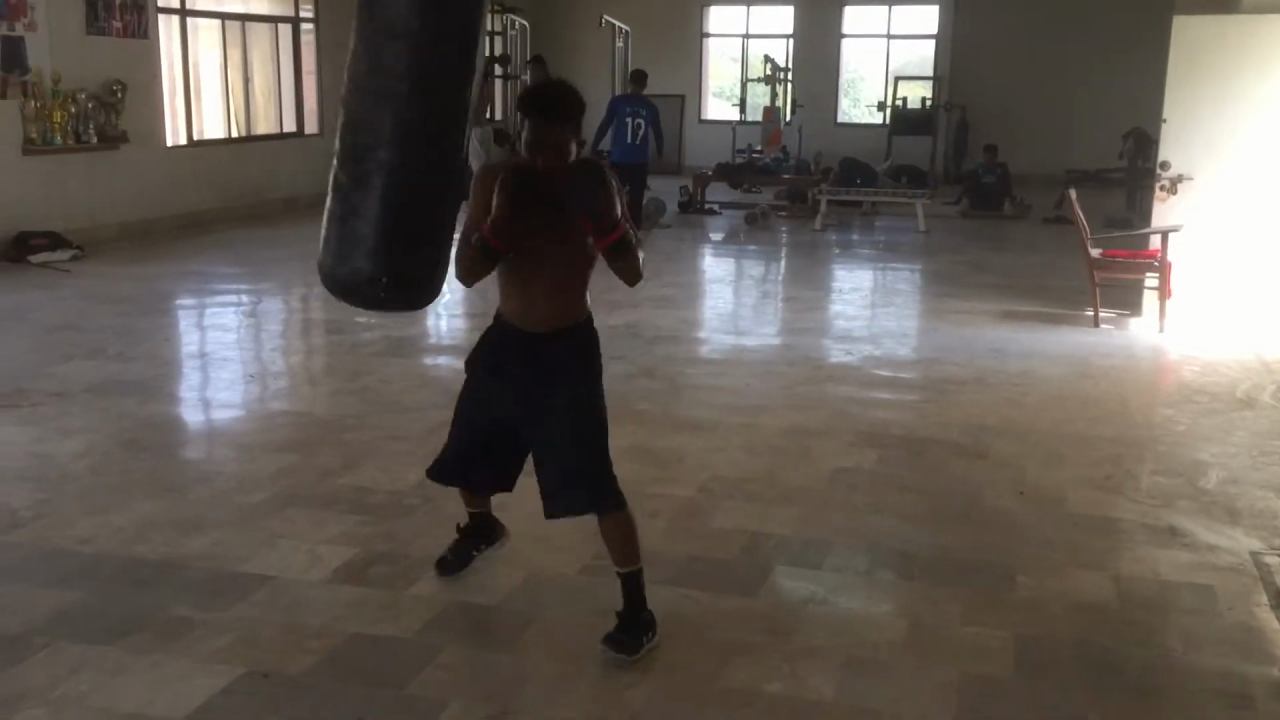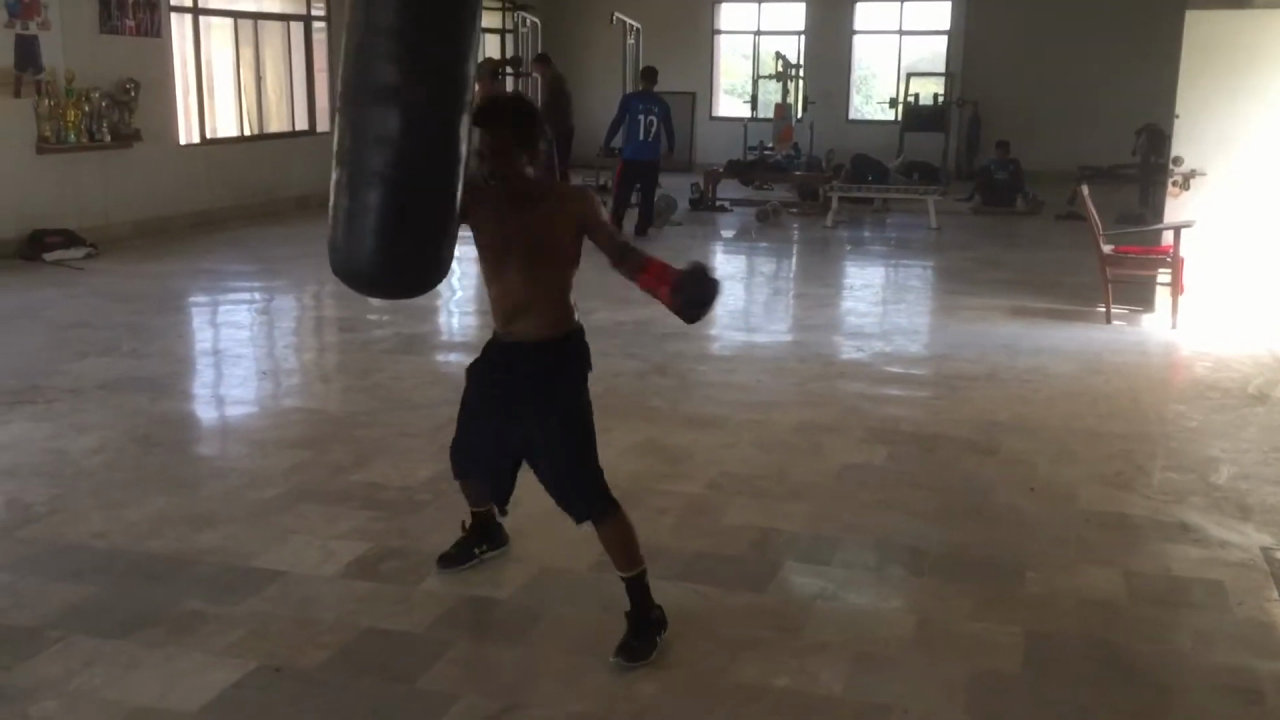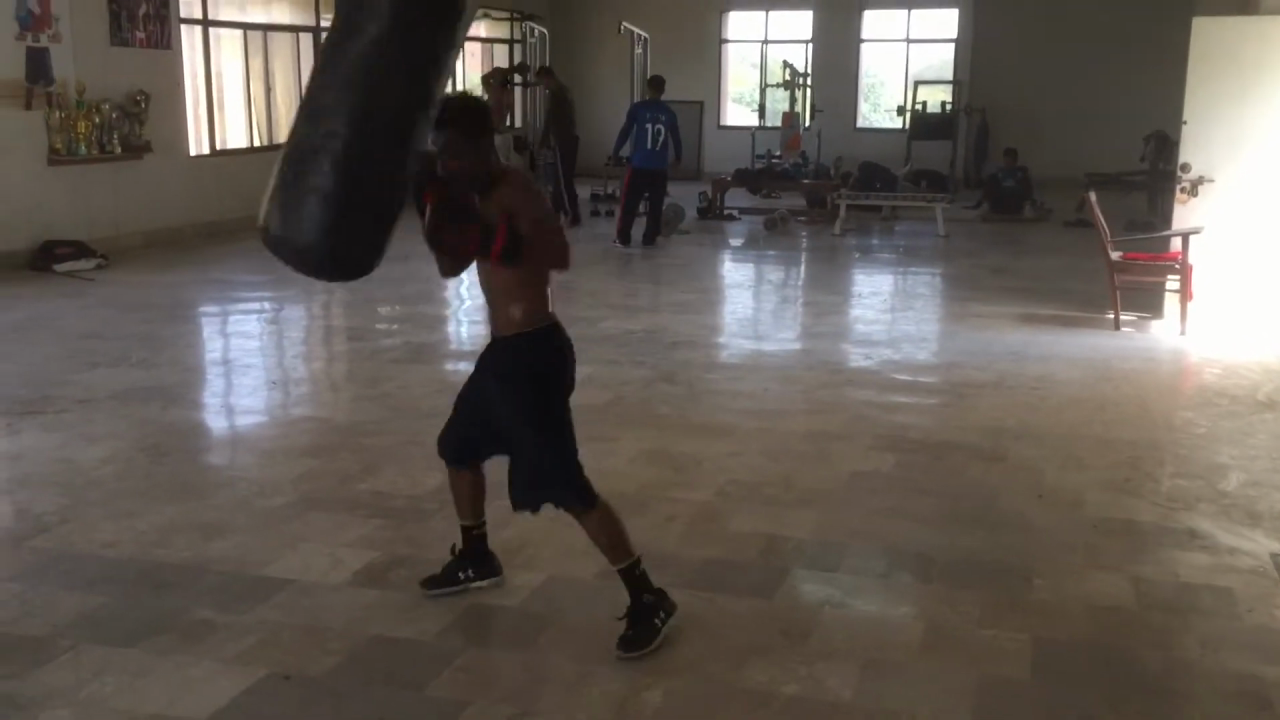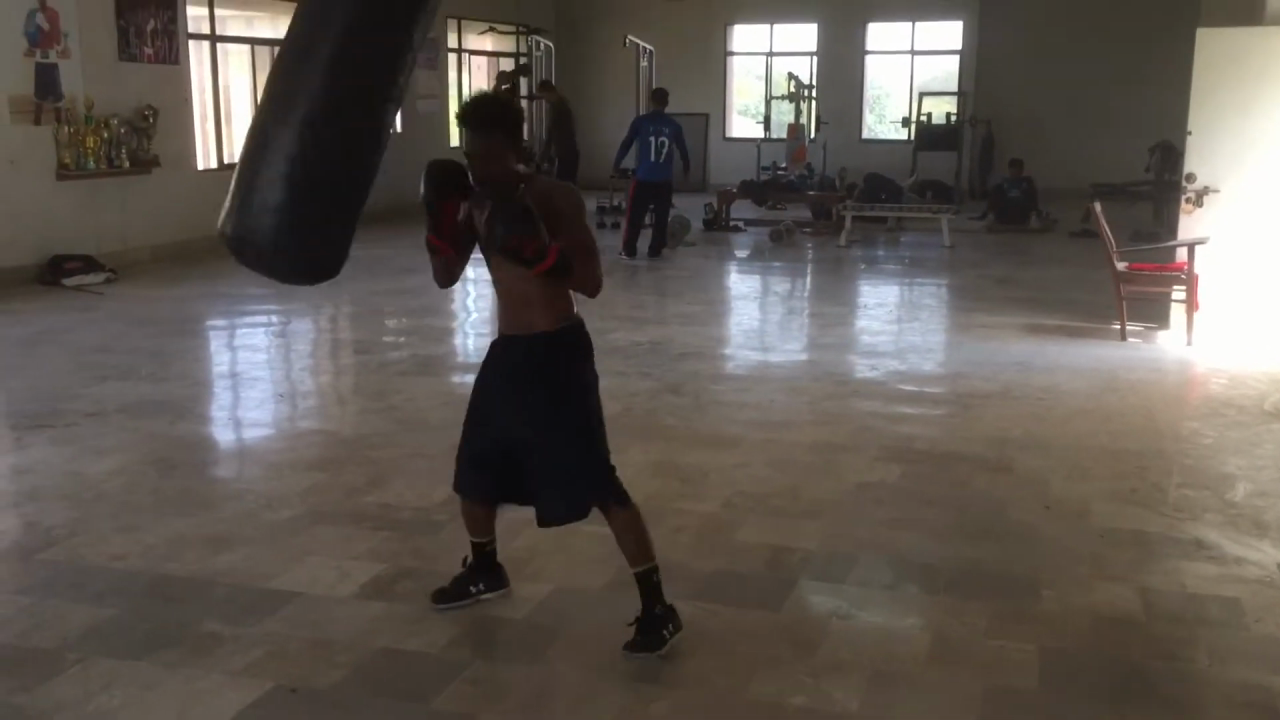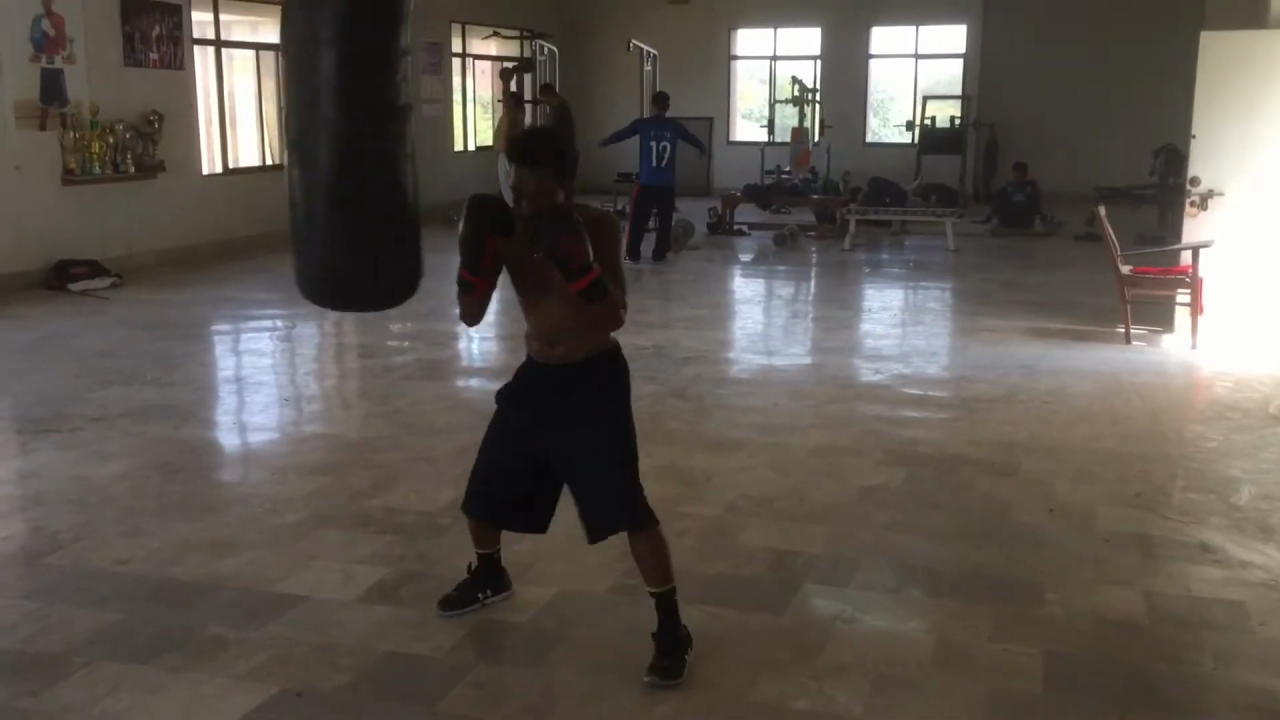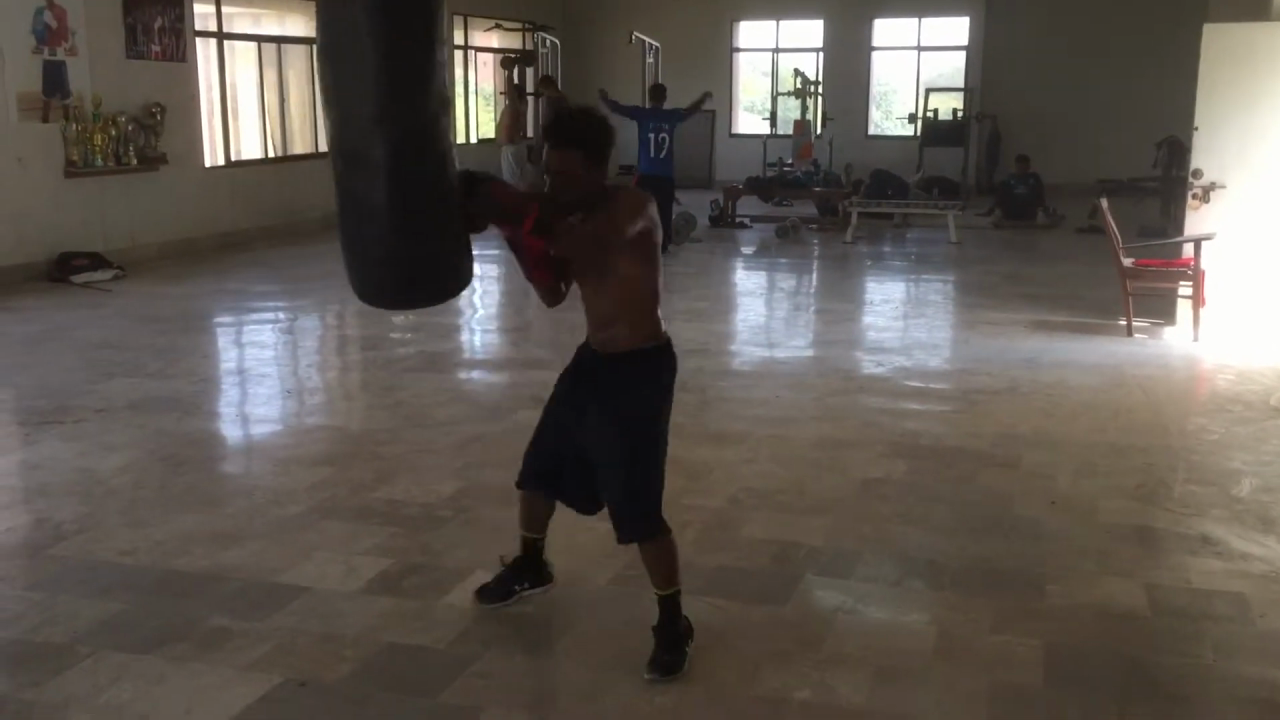
dt=0.2s
person 1, frame 1
left shoulder: (593, 186)
right shoulder: (497, 180)
left elbow: (632, 274)
right elbow: (469, 274)
left wrist: (608, 223)
right wrist: (504, 217)
left hip: (571, 350)
right hip: (506, 344)
left knee: (593, 486)
right knee: (463, 459)
left ankle: (637, 610)
right ankle: (481, 527)
person 1, frame 2
left shoulder: (570, 203)
right shoulder: (476, 195)
left elbow: (624, 255)
left wrist: (674, 286)
left hip: (555, 357)
right hip: (502, 353)
left knee: (584, 492)
right knee: (473, 457)
left ankle: (645, 610)
right ankle: (485, 529)
person 1, frame 3
left shoulder: (516, 193)
right shoulder: (471, 195)
left elbow: (557, 256)
right elbow: (451, 267)
left wrist: (482, 233)
right wrist: (437, 212)
left hip: (536, 352)
right hip: (504, 347)
left knee: (565, 484)
right knee: (459, 447)
left ankle: (648, 599)
right ankle: (476, 557)
person 1, frame 4
left shoulder: (558, 200)
right shoulder: (472, 199)
left elbow: (594, 286)
right elbow: (443, 278)
left wrist: (539, 249)
right wrist: (439, 216)
left hip: (561, 352)
right hip: (508, 353)
left knee: (596, 483)
right knee: (473, 470)
left ankle: (656, 609)
right ankle: (485, 569)
person 1, frame 5
left shoulder: (598, 226)
right shoulder: (505, 228)
left elbow: (615, 317)
right elbow: (469, 315)
left wrist: (576, 260)
right wrist: (477, 252)
left hip: (598, 375)
right hip: (538, 374)
left knee: (622, 504)
right knee: (488, 489)
left ankle: (672, 630)
right ankle: (489, 575)
person 1, frame 6
left shoulder: (633, 207)
right shoulder: (564, 210)
left elbow: (588, 252)
right elbow: (551, 294)
left wrist: (513, 208)
right wrist: (516, 229)
left hip: (642, 367)
right hip: (593, 360)
left knee: (637, 504)
right knee: (542, 466)
left ankle: (673, 624)
right ankle: (530, 564)
